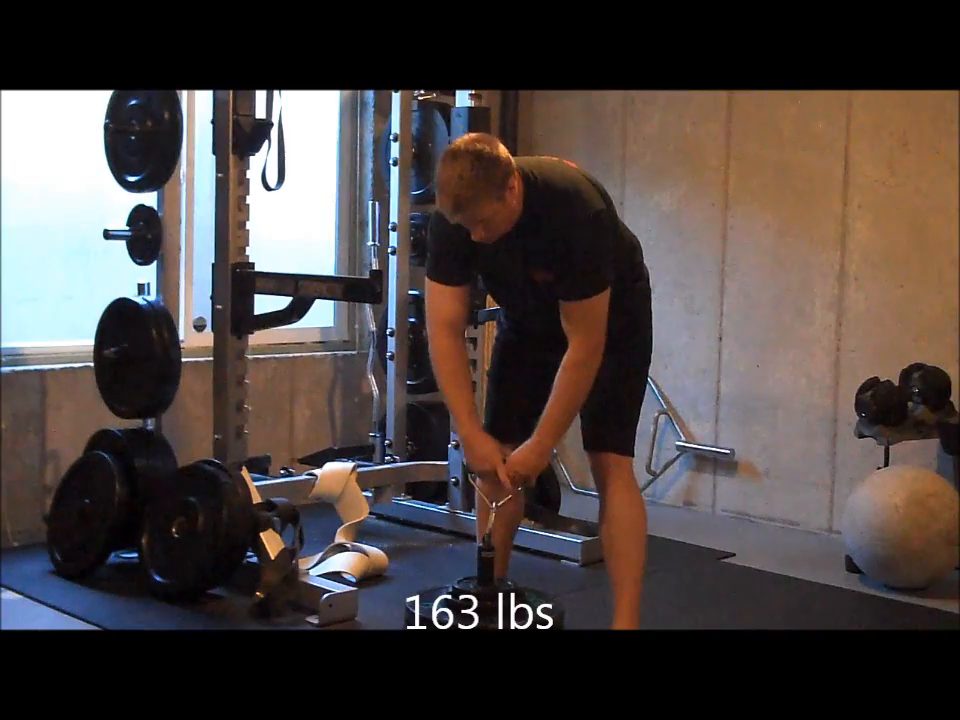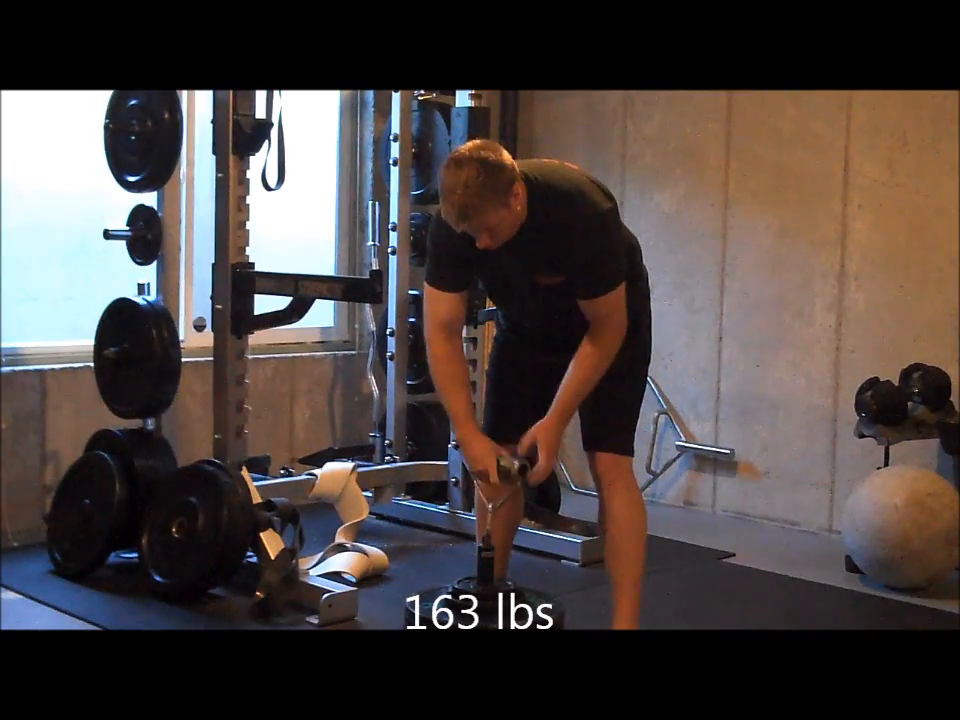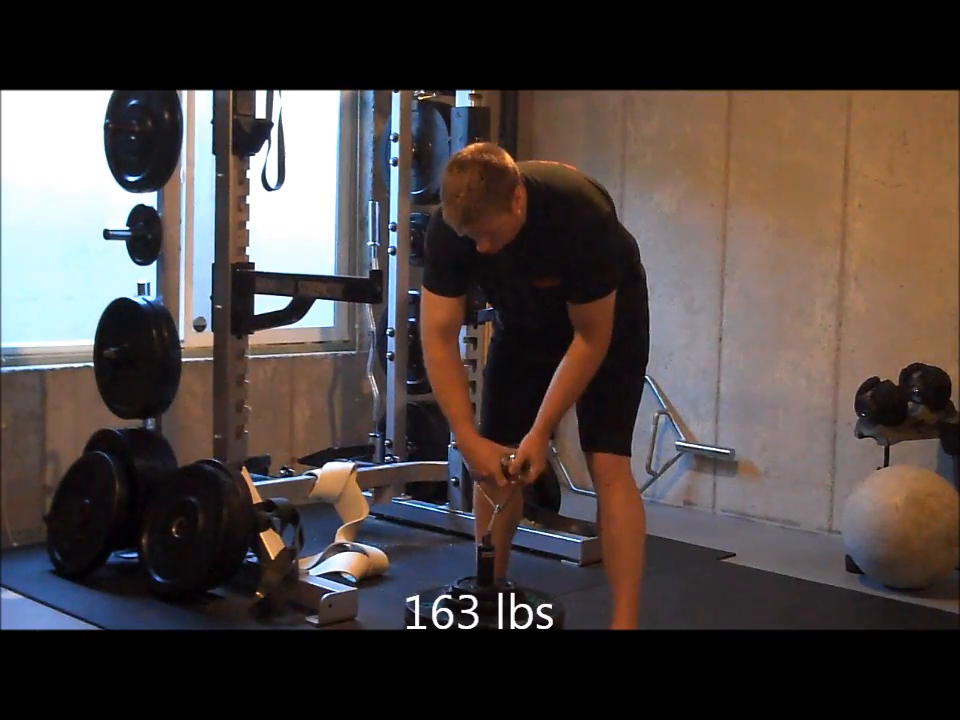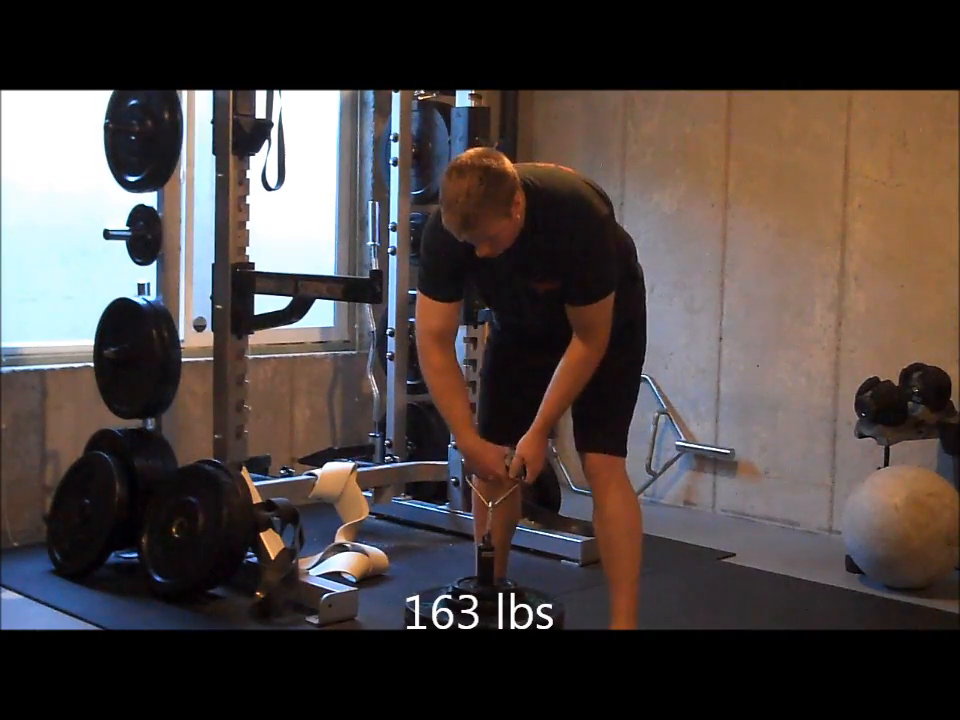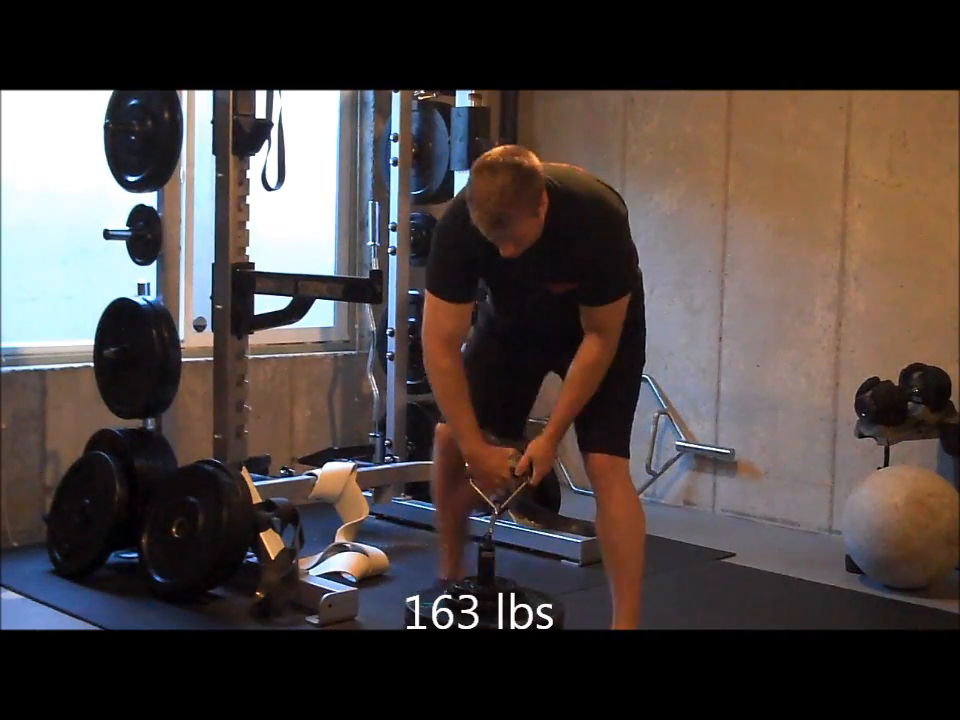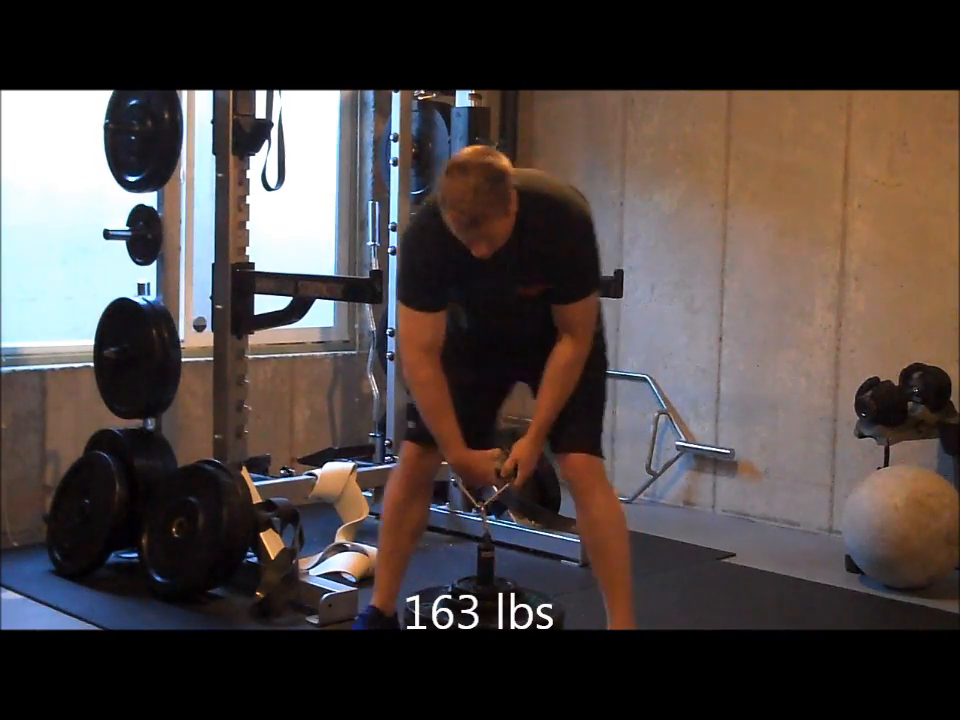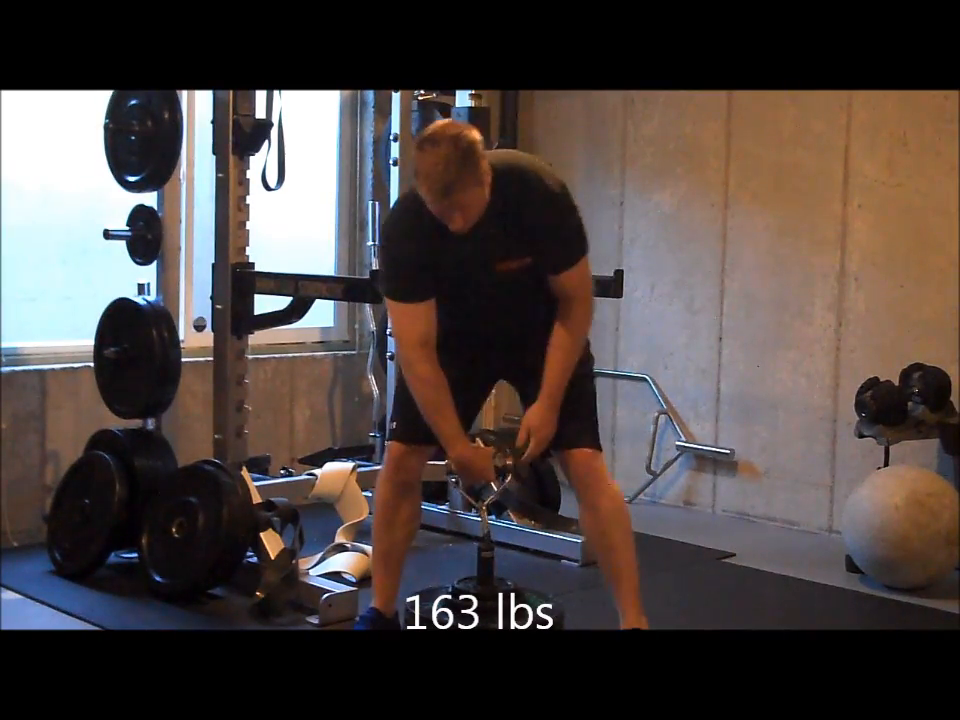
dt=0.3s
person 1, frame 1
left shoulder: (577, 211)
right shoulder: (451, 220)
left elbow: (584, 345)
right elbow: (445, 330)
left wrist: (541, 444)
right wrist: (470, 433)
left hip: (608, 321)
right hip: (526, 323)
left knee: (611, 466)
right knee: (495, 461)
left ankle: (626, 622)
person 1, frame 2
left shoulder: (583, 212)
right shoulder: (452, 223)
left elbow: (606, 331)
right elbow: (442, 332)
left wrist: (554, 422)
right wrist: (466, 434)
left hip: (605, 319)
right hip: (525, 324)
left knee: (610, 465)
right knee: (495, 460)
left ankle: (627, 622)
person 1, frame 3
left shoulder: (581, 214)
right shoulder: (450, 226)
left elbow: (591, 337)
right elbow: (438, 336)
left wrist: (541, 431)
right wrist: (467, 438)
left hip: (604, 320)
right hip: (522, 324)
left knee: (607, 466)
right knee: (493, 462)
left ankle: (626, 621)
person 1, frame 4
left shoulder: (579, 216)
right shoulder: (446, 229)
left elbow: (590, 338)
right elbow: (434, 342)
left wrist: (539, 431)
right wrist: (470, 442)
left hip: (602, 320)
right hip: (519, 323)
left knee: (602, 464)
right knee: (493, 461)
left ankle: (625, 621)
person 1, frame 5
left shoulder: (601, 220)
right shoulder: (459, 226)
left elbow: (601, 336)
right elbow: (441, 345)
left wrist: (552, 437)
right wrist: (474, 445)
left hip: (603, 321)
right hip: (514, 320)
left knee: (605, 466)
right knee: (450, 442)
left ankle: (627, 623)
right ankle: (451, 583)
person 1, frame 6
left shoulder: (562, 218)
right shoulder: (426, 233)
left elbow: (575, 336)
right elbow: (420, 353)
left wrist: (534, 436)
right wrist: (457, 452)
left hip: (559, 334)
right hip: (473, 335)
left knee: (582, 468)
right knee: (415, 457)
left ankle: (623, 624)
right ankle: (380, 612)
person 1, frame 7
left shoulder: (539, 194)
right shoulder: (405, 225)
left elbow: (575, 300)
right elbow: (415, 348)
left wrist: (548, 400)
right wrist: (456, 445)
left hip: (543, 332)
right hip: (455, 333)
left knee: (584, 464)
right knee: (400, 460)
left ankle: (635, 621)
right ankle: (381, 613)
